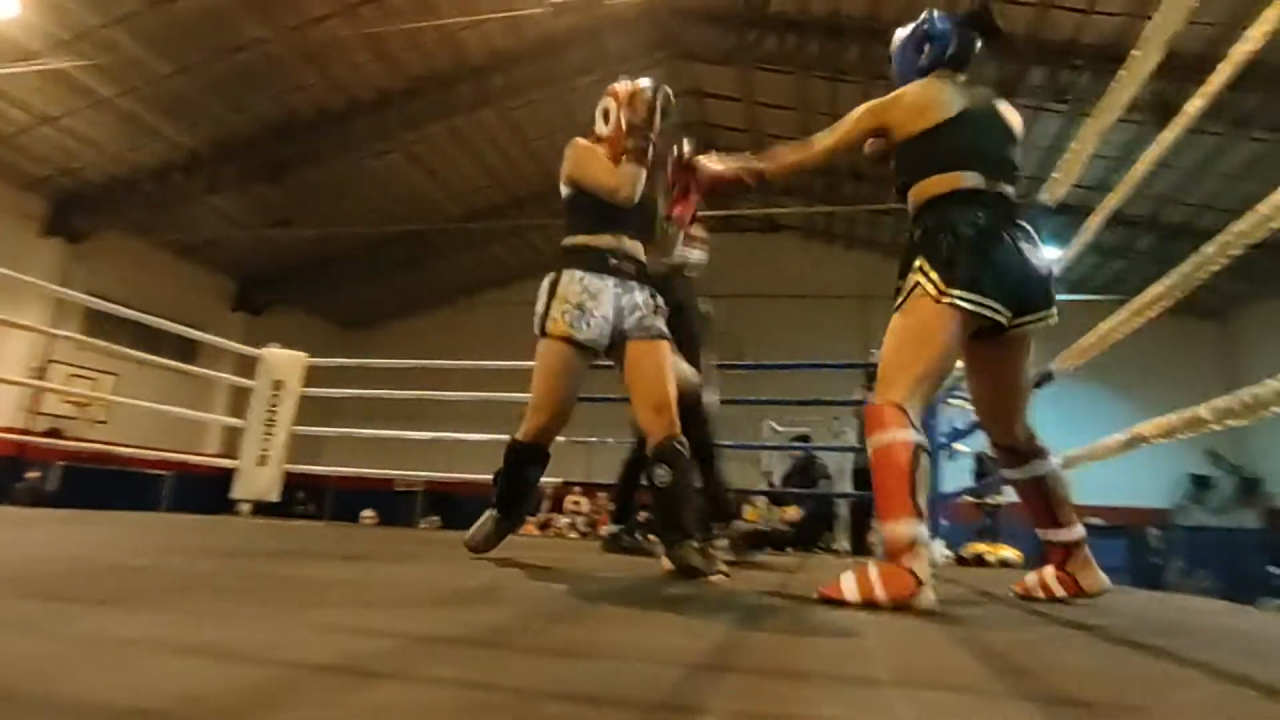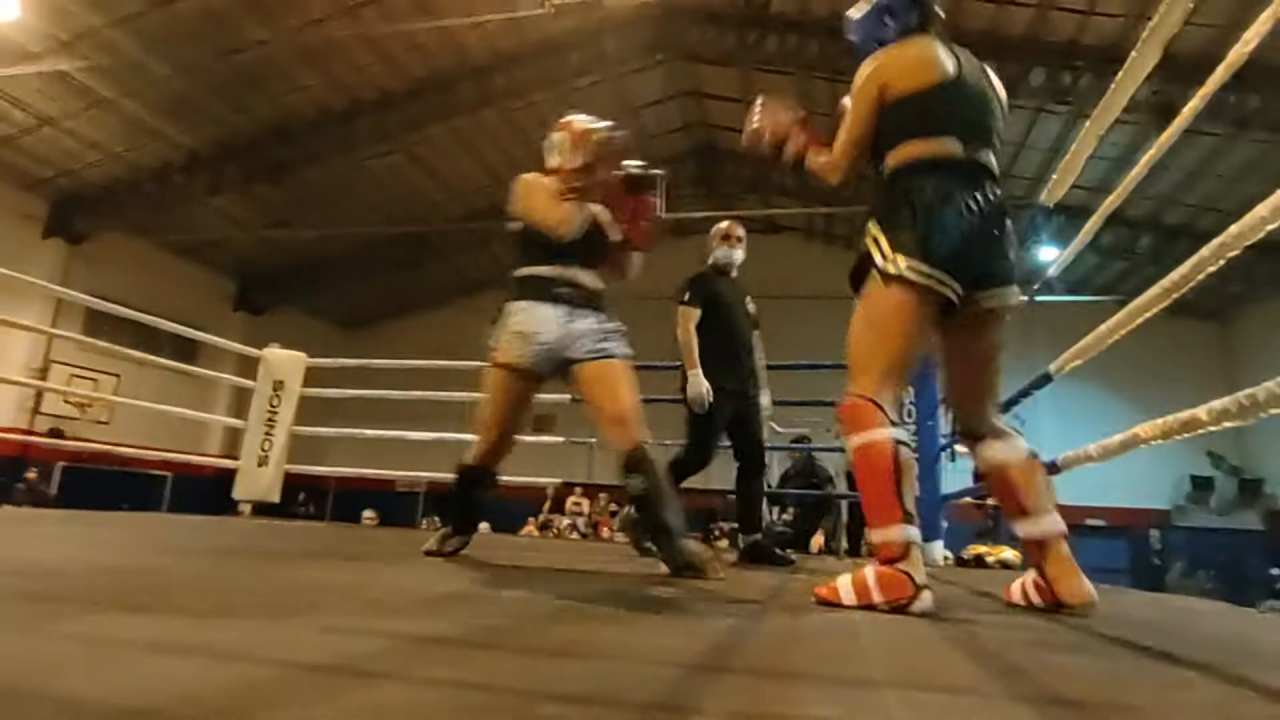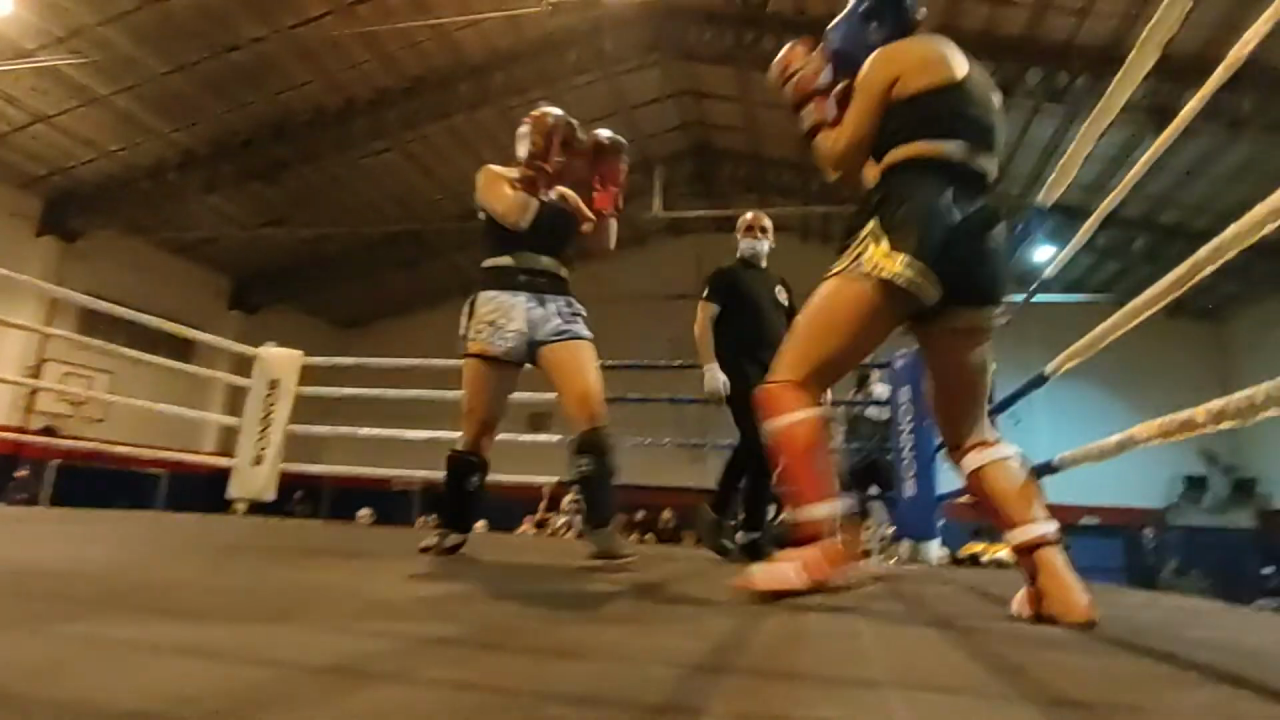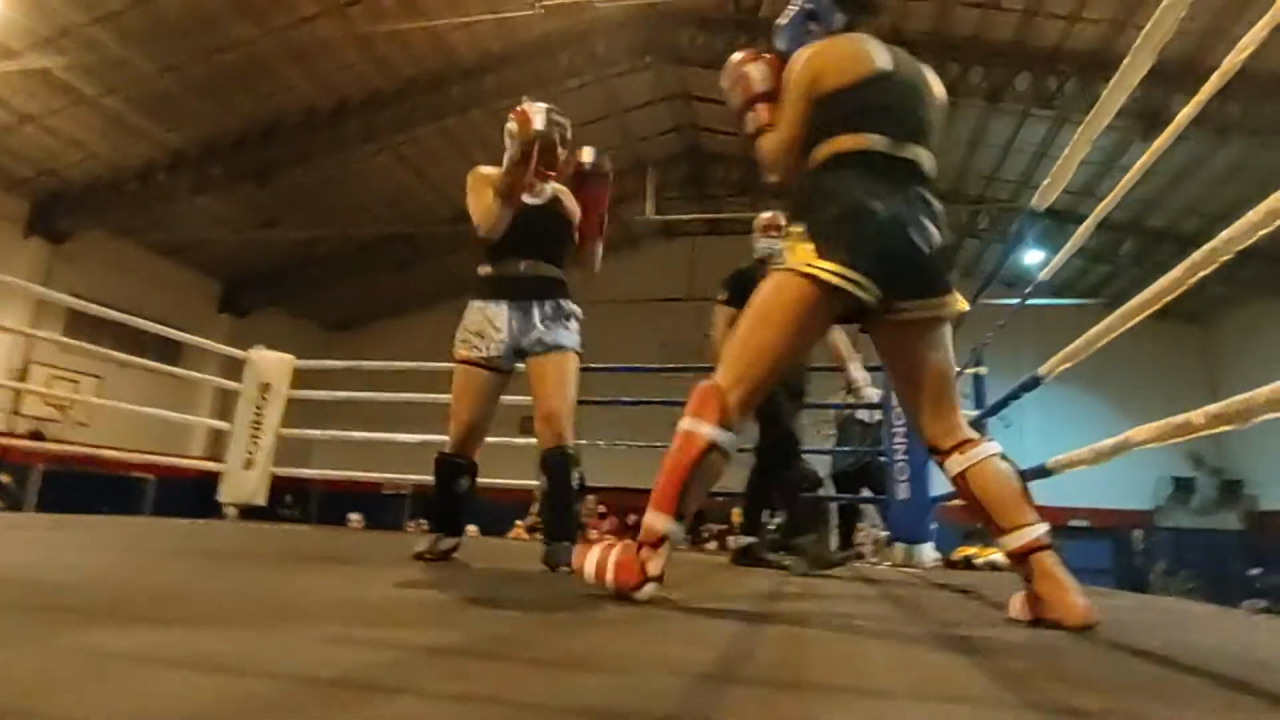
dt=0.2s
person 1, frame 1
left shoulder: (908, 100)
right shoulder: (1005, 114)
left elbow: (806, 156)
left wrist: (736, 169)
left hip: (955, 257)
right hip: (1014, 258)
left knee: (892, 403)
right knee: (1010, 430)
left ankle: (903, 564)
right ankle: (1073, 564)
person 1, frame 2
left shoulder: (887, 64)
right shoulder: (986, 80)
left elbow: (838, 168)
left wrist: (791, 143)
left hip: (917, 229)
right hip: (984, 232)
left knee: (866, 401)
right knee: (979, 417)
left ankle: (901, 569)
right ankle: (1057, 568)
person 1, frame 3
left shoulder: (890, 58)
right shoulder: (976, 80)
left elbow: (840, 161)
left wrist: (811, 105)
right wrist: (843, 110)
left hip: (913, 235)
right hip: (978, 242)
left knee: (790, 381)
right knee: (967, 431)
left ankle: (825, 542)
right ankle: (1055, 581)
person 1, frame 4
left shoulder: (815, 57)
right shoulder: (922, 78)
left elbow: (788, 167)
left wrist: (759, 105)
left hip: (840, 230)
right hip: (917, 234)
left knee: (725, 394)
right knee: (944, 427)
left ankle: (643, 556)
right ankle: (1049, 582)
person 2, frame 1
left shoulder: (638, 179)
right shoulder: (582, 152)
left elbow: (659, 243)
right elbow: (621, 193)
right wrist: (642, 135)
left hip: (639, 298)
right hip: (582, 287)
left knee: (664, 421)
right knee: (545, 418)
left ankle: (682, 541)
right ankle: (503, 513)
person 2, frame 2
left shoulder: (599, 212)
right shoulder: (530, 186)
left elbow: (626, 269)
right elbow: (563, 226)
left wrist: (637, 209)
right wrist: (593, 180)
left hip: (592, 323)
right hip: (532, 315)
left knee: (629, 430)
right knee: (492, 440)
left ankle: (675, 543)
right ankle: (460, 526)
person 2, frame 3
left shoulder: (567, 198)
right shoulder: (494, 177)
left elbow: (602, 244)
right elbow: (516, 216)
left wrist: (608, 179)
right wrist: (540, 161)
left hip: (559, 309)
right hip: (501, 304)
left knee: (590, 411)
right knee: (478, 426)
left ankle: (600, 526)
right ankle: (455, 524)
person 2, frame 4
left shoulder: (564, 199)
right shoulder: (486, 178)
left elbow: (589, 262)
right elbow: (489, 227)
left wrist: (595, 196)
right wrist: (520, 166)
left hip: (552, 314)
right hip: (493, 310)
left knee: (555, 427)
right knee: (465, 432)
left ankle: (560, 540)
right ankle: (446, 529)
person 3, frame 1
left shoulder: (692, 290)
right shoulder: (662, 281)
left wrist: (703, 383)
left hip: (686, 386)
left knee: (705, 451)
right knee: (648, 453)
right ankle: (619, 528)
person 3, frame 2
left shoulder: (744, 292)
right shoulder: (702, 282)
right elbow: (685, 328)
left wrist: (761, 389)
right wrist: (694, 374)
left hip: (744, 388)
right hip: (713, 385)
left knee: (753, 458)
right knee: (698, 453)
left ankle: (752, 539)
person 3, frame 3
left shoulder: (779, 285)
right shoulder: (725, 277)
right elbow: (703, 323)
right wrist: (711, 367)
right hip: (737, 376)
left knee: (765, 454)
right knee: (758, 444)
left ankle: (752, 535)
right ankle: (716, 515)
person 3, frame 4
right shoulder: (744, 278)
left elbow: (828, 328)
right elbow: (721, 327)
left wrist: (853, 367)
left hip: (790, 383)
left knee: (775, 455)
right knee: (786, 449)
left ankle: (748, 541)
